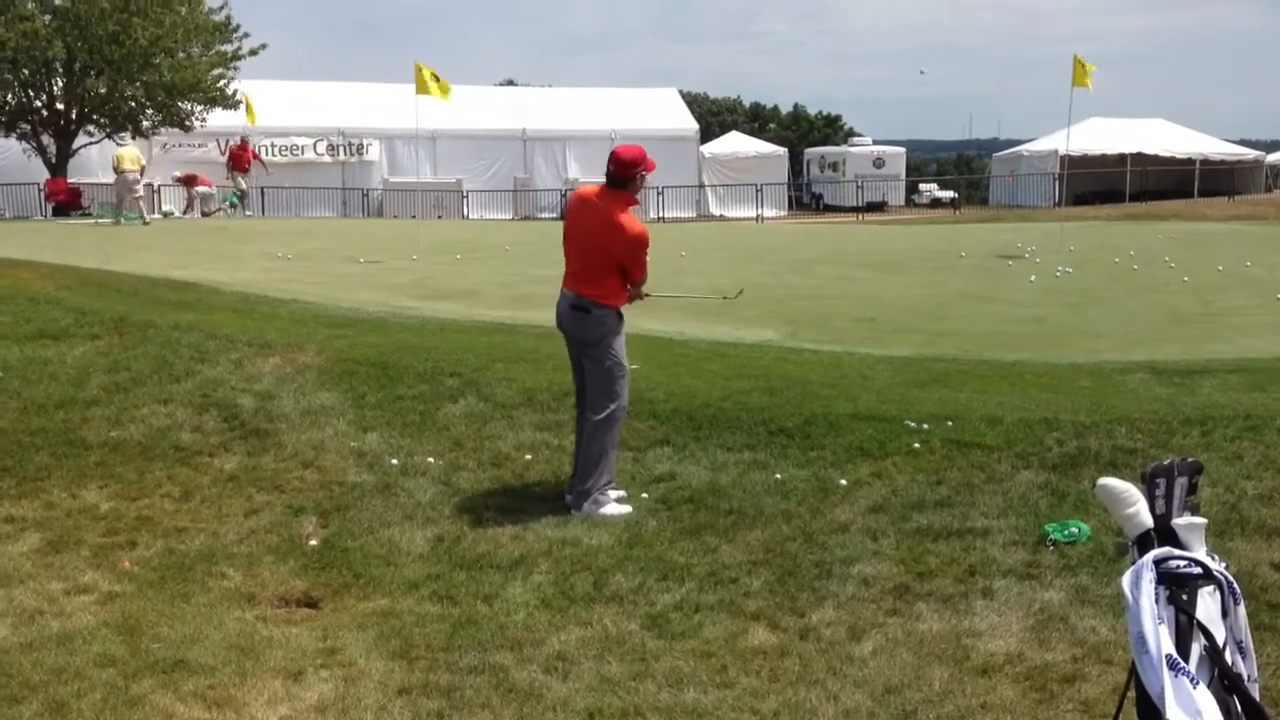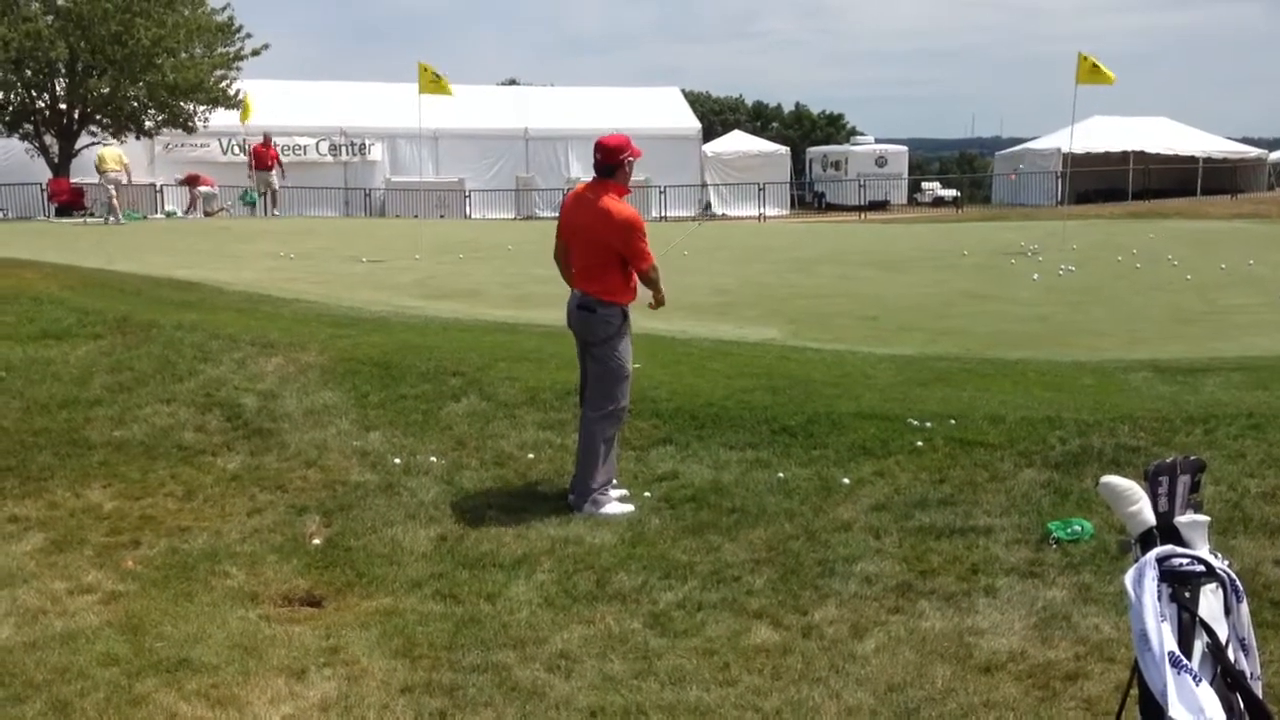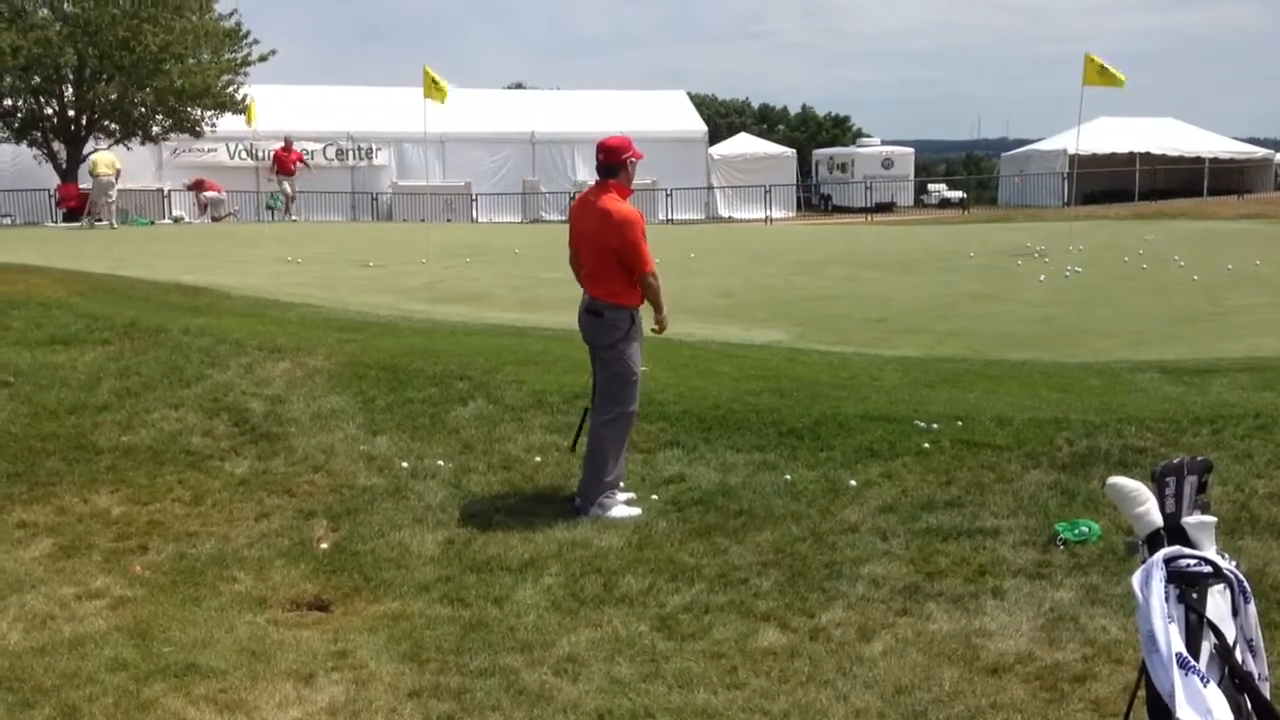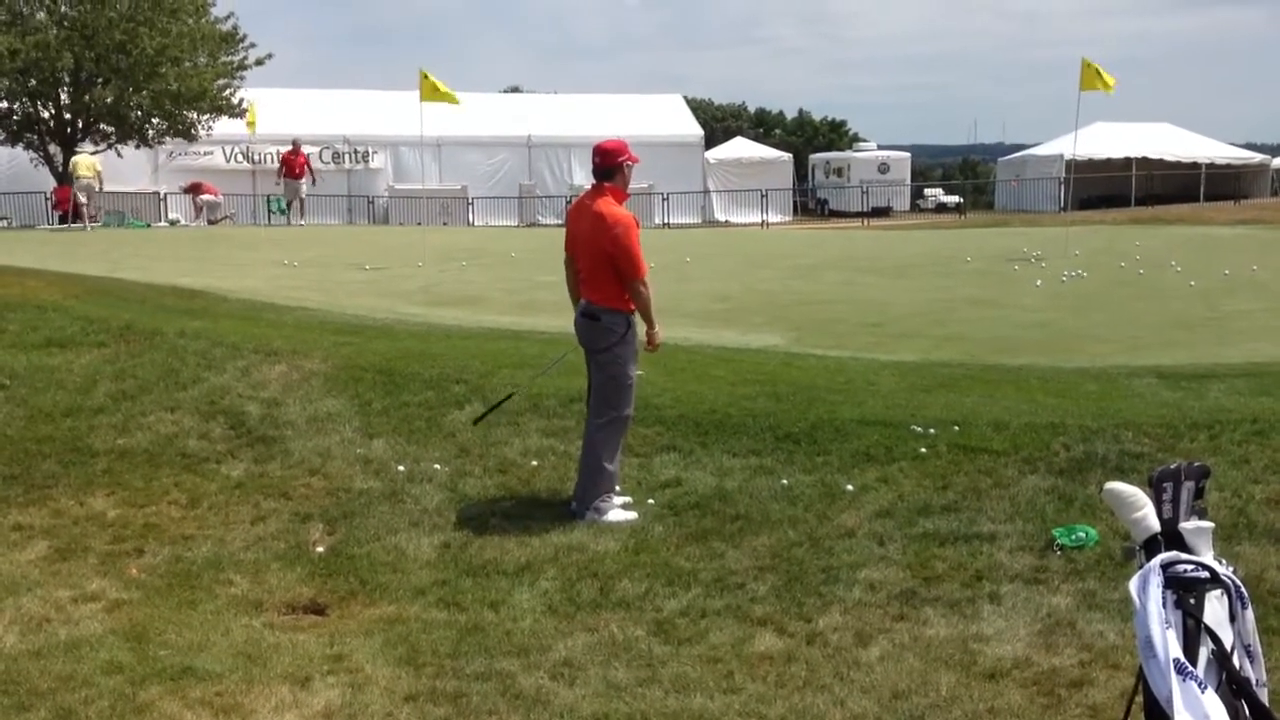
dt=0.5s
person 1, frame 1
left shoulder: (580, 198)
right shoulder: (633, 231)
right elbow: (638, 281)
right wrist: (633, 291)
left hip: (569, 304)
right hip: (598, 317)
left knee: (591, 402)
right knee: (609, 406)
left ankle: (587, 482)
right ankle: (588, 496)
person 1, frame 2
left shoulder: (573, 198)
right shoulder: (624, 216)
left elbow: (561, 254)
right elbow: (647, 270)
right wrist: (659, 294)
left hip: (580, 306)
right hip: (606, 315)
left knee: (595, 401)
right knee: (608, 406)
left ankle: (594, 480)
right ankle: (589, 495)
person 1, frame 3
left shoulder: (582, 203)
right shoulder: (624, 214)
right elbow: (646, 275)
right wrist: (660, 312)
left hip: (592, 310)
right hip: (617, 318)
left knee: (607, 404)
right knee: (617, 409)
left ankle: (602, 484)
right ankle: (596, 497)
person 1, frame 4
left shoulder: (579, 207)
right shoulder: (618, 218)
left elbow: (571, 266)
right elbow: (637, 283)
right wrist: (652, 327)
left hip: (589, 316)
right hip: (612, 321)
left knee: (602, 409)
right knee: (612, 413)
left ankle: (599, 488)
right ankle: (592, 502)
